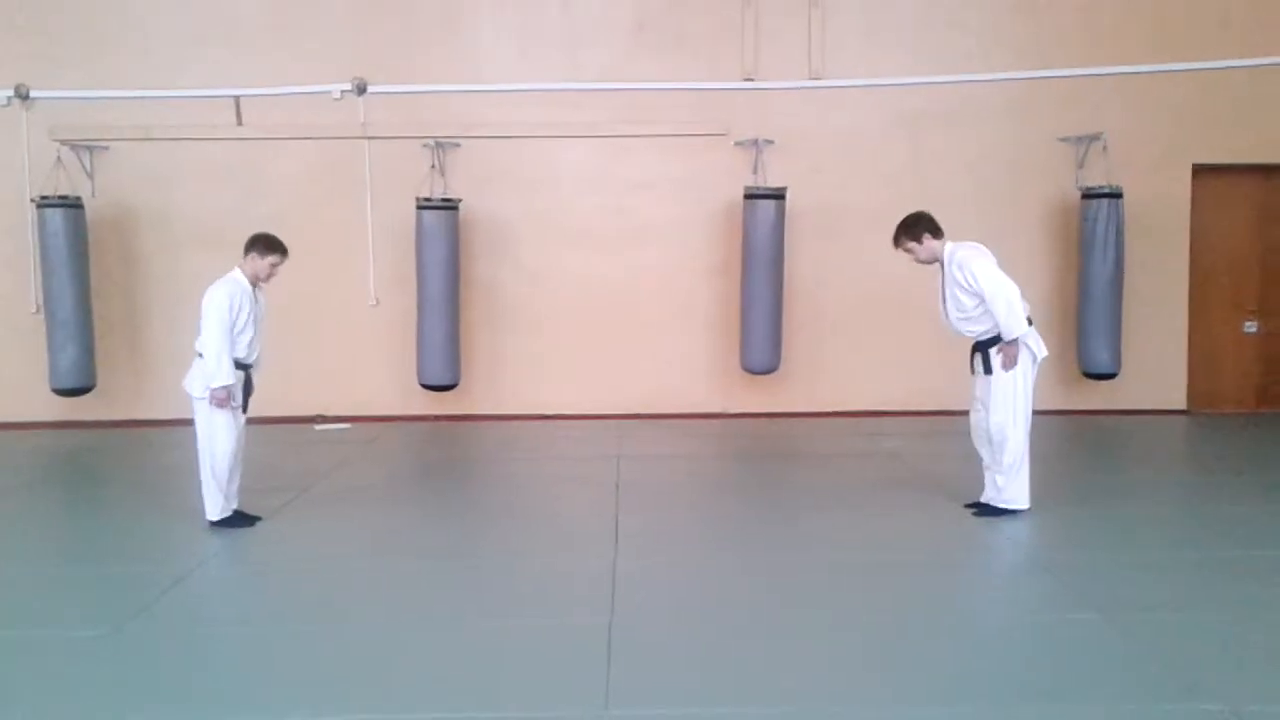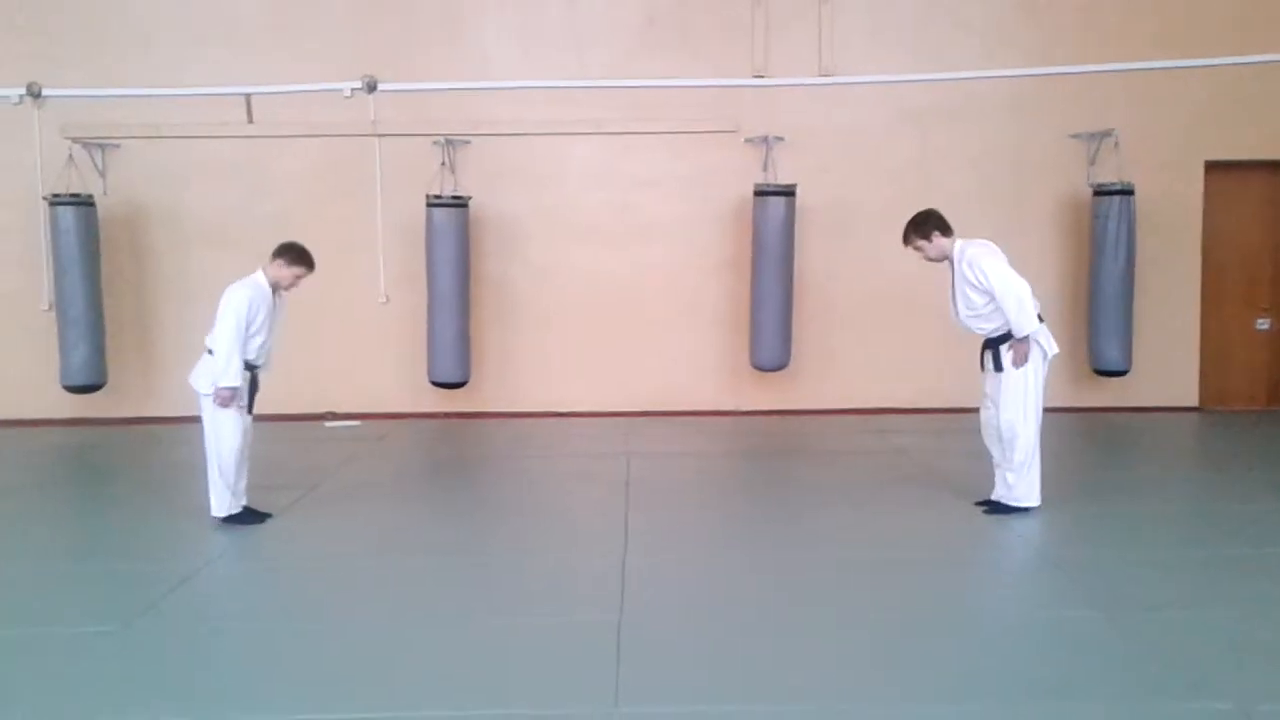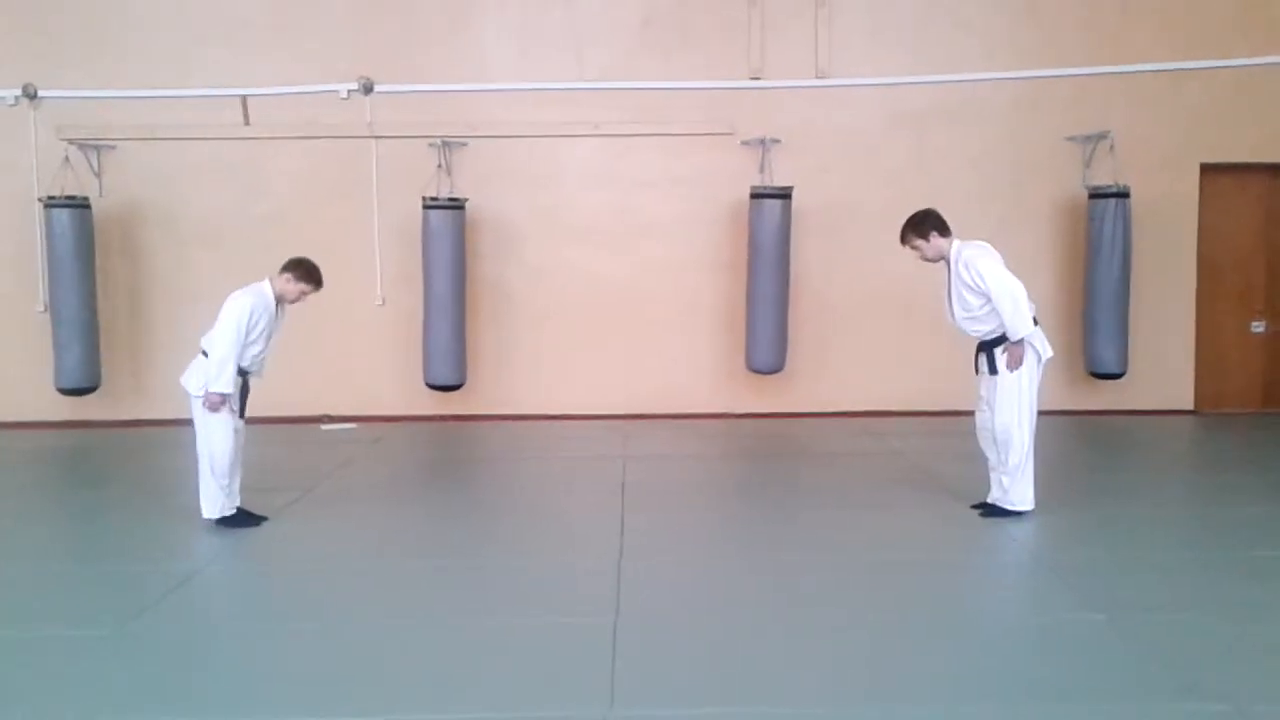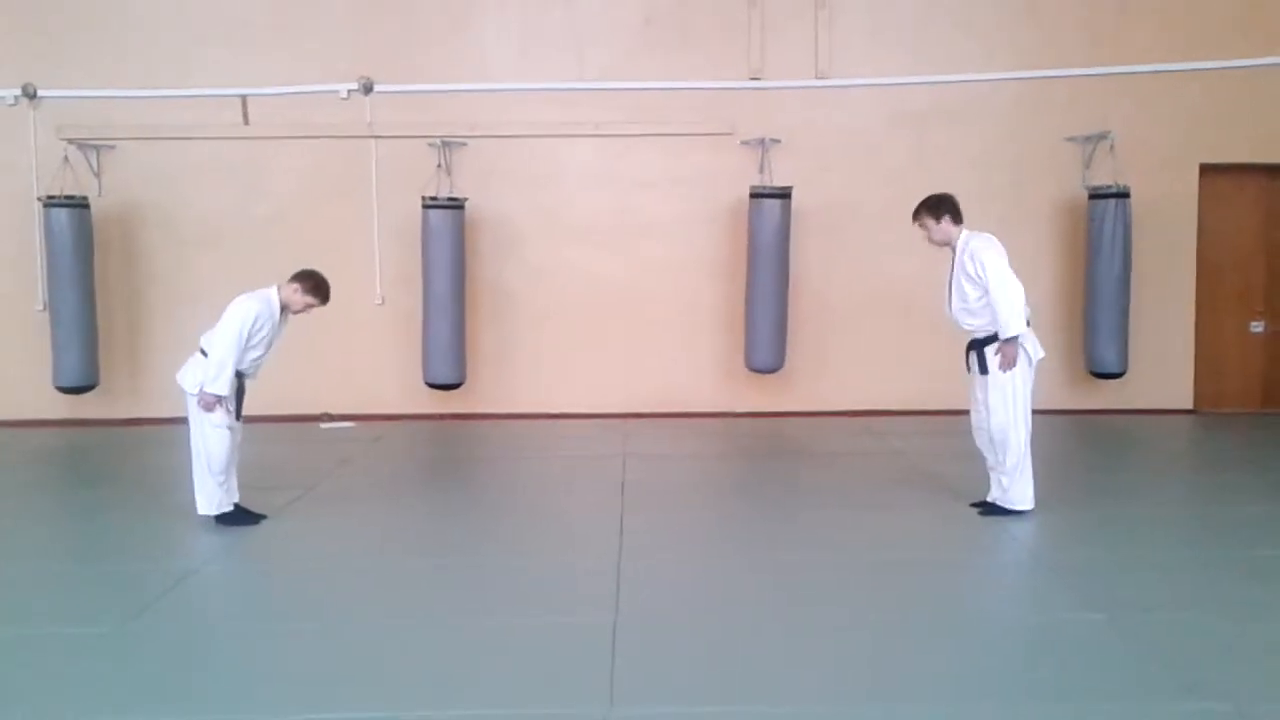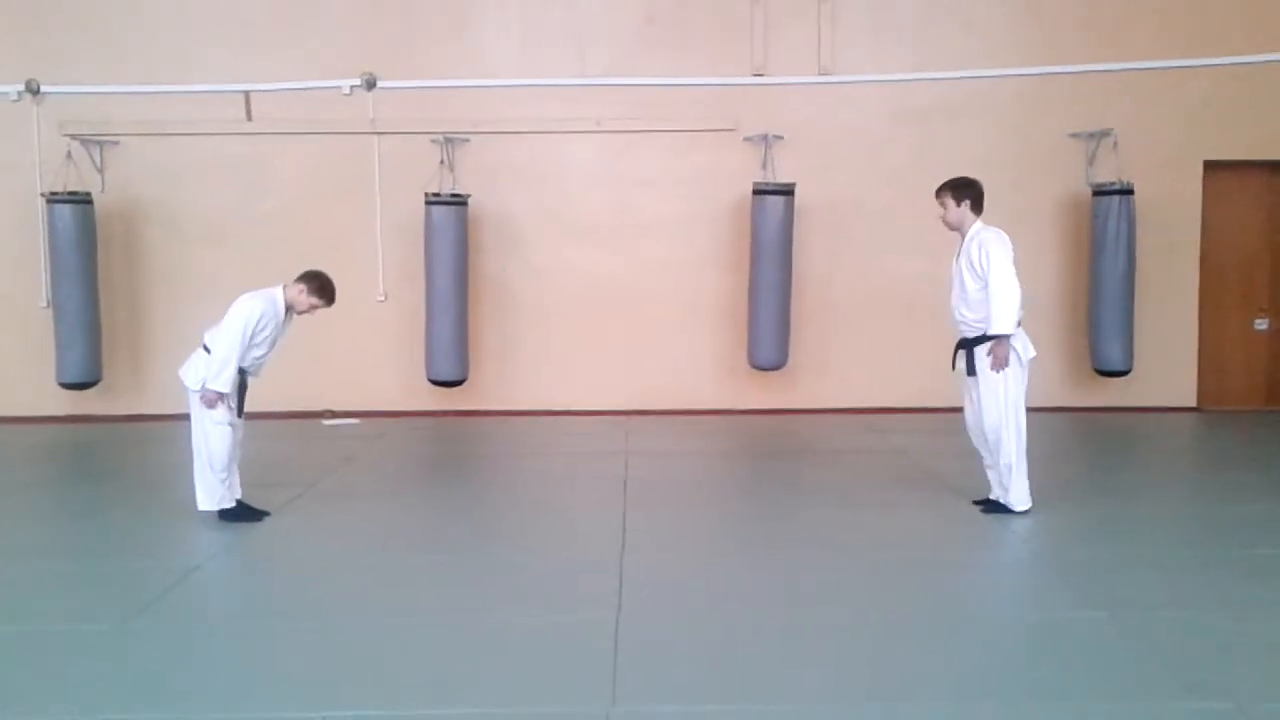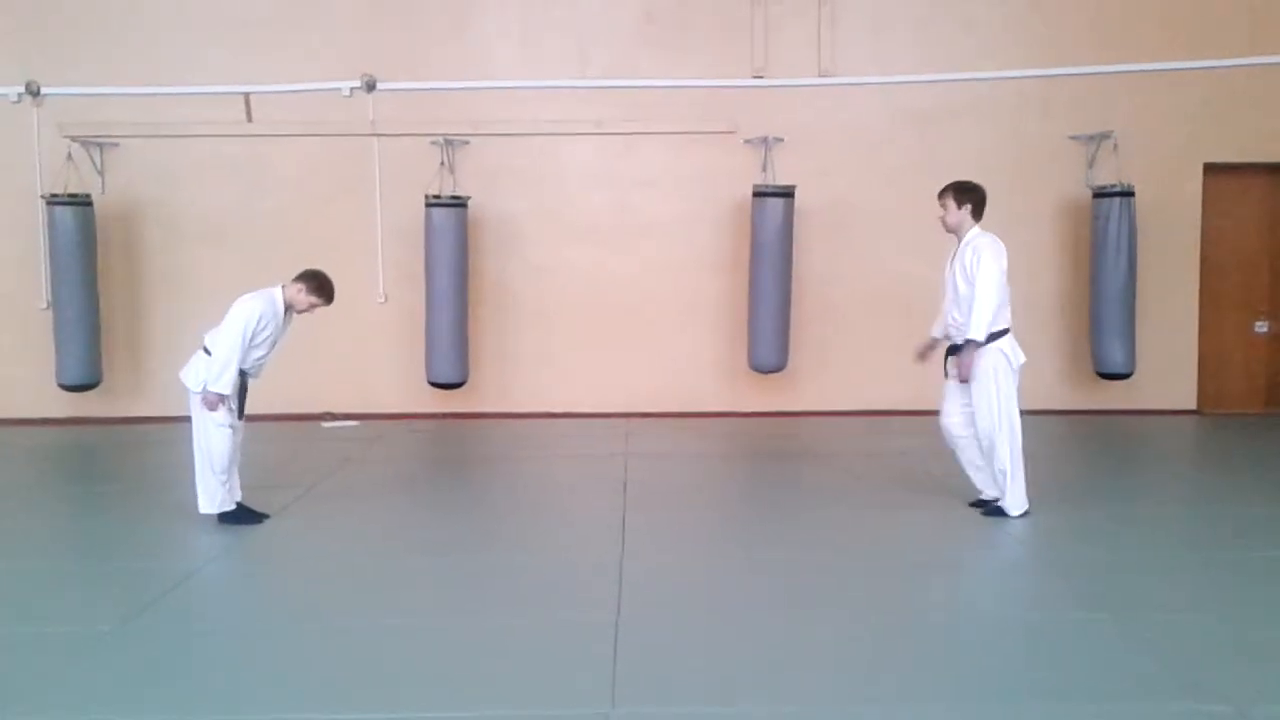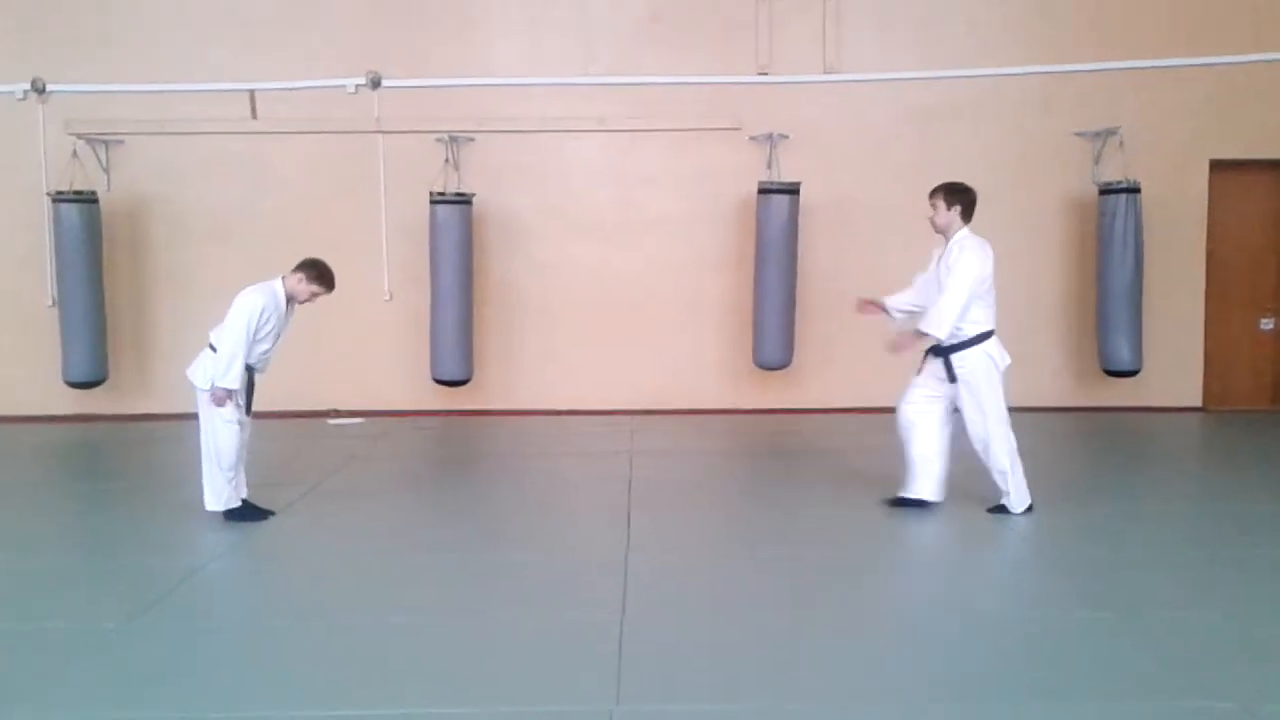
dt=0.2s
person 1, frame 1
left shoulder: (966, 257)
right shoulder: (950, 264)
left elbow: (1005, 295)
left wrist: (1011, 342)
right wrist: (990, 347)
left hip: (1010, 347)
right hip: (989, 349)
left knee: (1005, 424)
right knee: (983, 423)
left ankle: (1010, 498)
right ankle: (994, 493)
person 1, frame 2
left shoulder: (976, 255)
right shoulder: (960, 262)
left elbow: (1016, 292)
left wrist: (1022, 339)
right wrist: (1009, 343)
left hip: (1020, 345)
right hip: (1001, 347)
left knee: (1015, 422)
right knee: (994, 421)
left ankle: (1020, 496)
right ankle: (1006, 491)
person 1, frame 3
left shoulder: (973, 257)
right shoulder: (956, 263)
left elbow: (1012, 294)
left wrist: (1017, 342)
right wrist: (999, 347)
left hip: (1015, 348)
right hip: (994, 350)
left knee: (1010, 425)
right knee: (989, 424)
left ankle: (1015, 500)
right ankle: (1001, 494)
person 1, frame 4
left shoulder: (980, 248)
right shoulder: (961, 253)
left elbow: (1008, 291)
left wrist: (1010, 341)
left hip: (1007, 348)
right hip: (986, 349)
left knee: (1006, 425)
right knee: (985, 424)
left ankle: (1015, 499)
right ankle: (1000, 493)
person 1, frame 5
left shoulder: (990, 241)
right shoulder: (969, 245)
left elbow: (1005, 291)
left wrist: (1002, 340)
left hip: (996, 347)
right hip: (975, 348)
left knee: (1000, 424)
right knee: (979, 423)
left ankle: (1015, 499)
right ankle: (1002, 492)
person 1, frame 6
left shoulder: (985, 246)
right shoulder: (962, 249)
left elbow: (986, 299)
left wrist: (971, 347)
right wrist: (936, 338)
left hip: (989, 353)
right hip: (965, 352)
left knee: (995, 429)
right knee: (955, 424)
left ankle: (1012, 502)
right ankle: (992, 491)
person 1, frame 7
left shoulder: (973, 250)
right shoulder: (946, 251)
left elbow: (954, 300)
right elbow: (922, 292)
left wrist: (918, 334)
right wrist: (884, 305)
left hip: (973, 356)
right hip: (946, 356)
left knee: (988, 431)
right knee: (913, 413)
left ankle: (1017, 500)
right ankle: (922, 491)
person 2, frame 1
left shoulder: (254, 293)
right shoulder: (224, 292)
right elbow: (215, 342)
left wrist: (246, 378)
right wrist: (220, 385)
left hip: (236, 378)
right hip: (216, 381)
left knee: (233, 446)
right knee: (219, 447)
left ankle: (228, 506)
right ankle: (218, 512)
person 2, frame 2
left shoulder: (274, 296)
right shoulder: (244, 293)
right elbow: (227, 342)
left wrist: (252, 378)
right wrist: (226, 384)
left hip: (242, 377)
right hip: (220, 378)
left knee: (240, 442)
right knee: (226, 444)
left ankle: (237, 503)
right ankle: (227, 509)
person 2, frame 3
left shoulder: (276, 307)
right shoulder: (247, 301)
right elbow: (225, 347)
left wrist: (239, 384)
right wrist: (217, 390)
left hip: (233, 380)
right hip: (212, 380)
left knee: (232, 444)
right knee: (219, 446)
left ankle: (230, 505)
right ankle: (220, 511)
person 2, frame 4
left shoulder: (280, 312)
right shoulder: (253, 306)
right elbow: (225, 349)
left wrist: (232, 386)
right wrist: (213, 390)
left hip: (229, 380)
right hip: (207, 378)
left knee: (229, 441)
right knee: (215, 443)
left ankle: (229, 502)
right ankle: (219, 507)
person 2, frame 5
left shoulder: (285, 311)
right shoulder: (258, 305)
right elbow: (228, 346)
left wrist: (225, 386)
right wrist: (214, 387)
left hip: (231, 375)
right hip: (209, 374)
left knee: (231, 439)
right knee: (217, 440)
left ankle: (231, 498)
right ankle: (222, 504)
person 2, frame 6
left shoulder: (284, 311)
right shoulder: (256, 306)
right elbow: (229, 348)
left wrist: (228, 387)
right wrist: (216, 389)
left hip: (232, 377)
right hip: (210, 375)
left knee: (231, 441)
right knee: (217, 442)
left ankle: (232, 501)
right ankle: (222, 507)
person 2, frame 7
left shoulder: (286, 304)
right shoulder: (258, 299)
right elbow: (234, 343)
left wrist: (237, 382)
right wrist: (223, 385)
left hip: (239, 374)
right hip: (217, 372)
left knee: (238, 437)
right knee: (225, 439)
left ankle: (237, 498)
right ankle: (228, 504)
